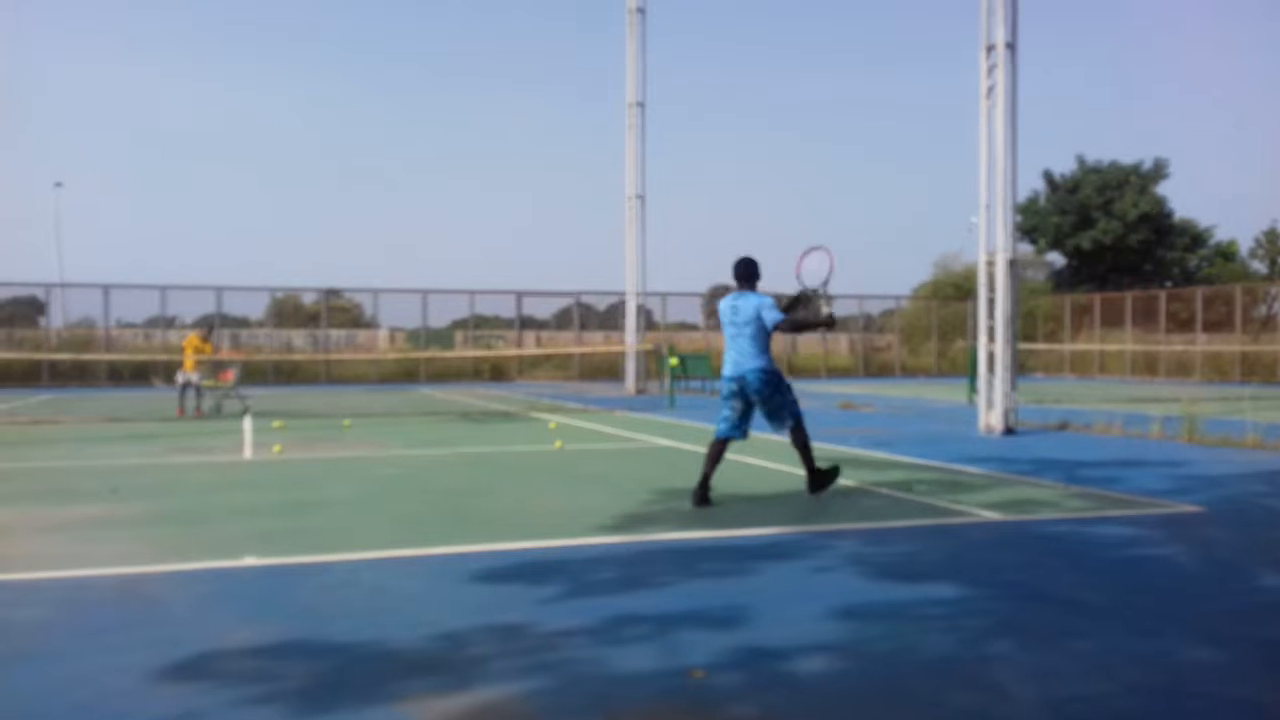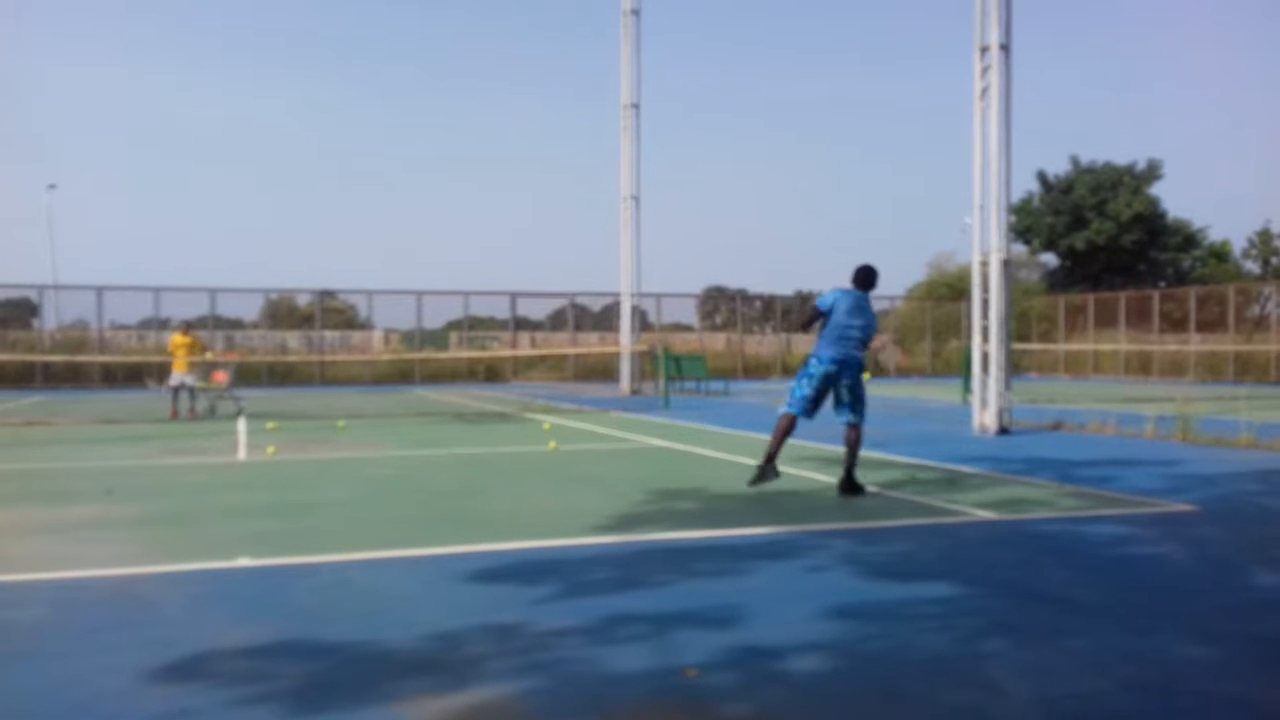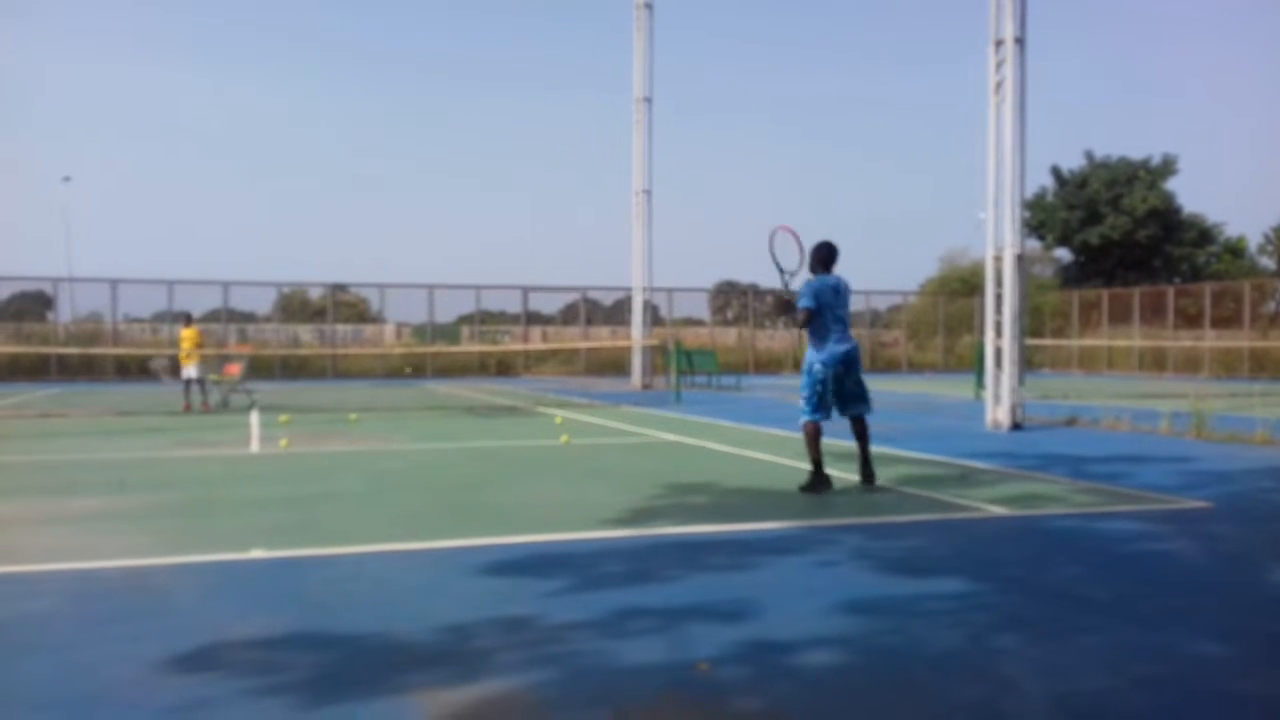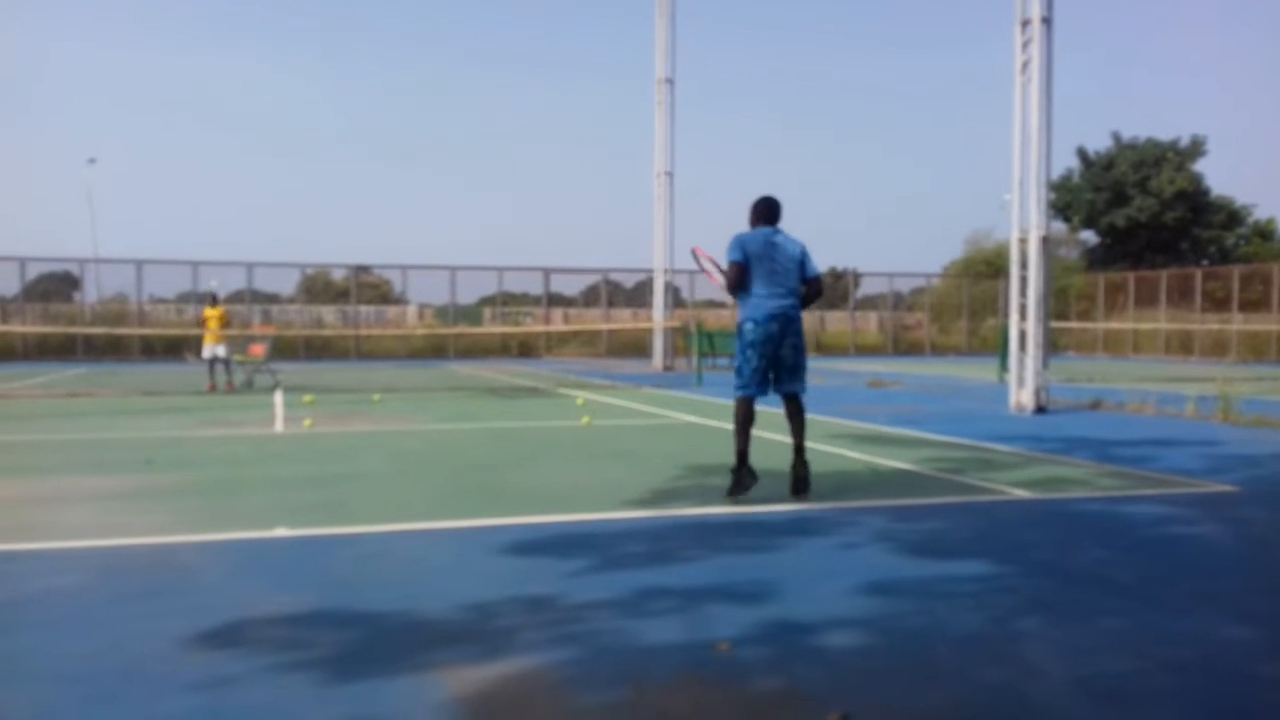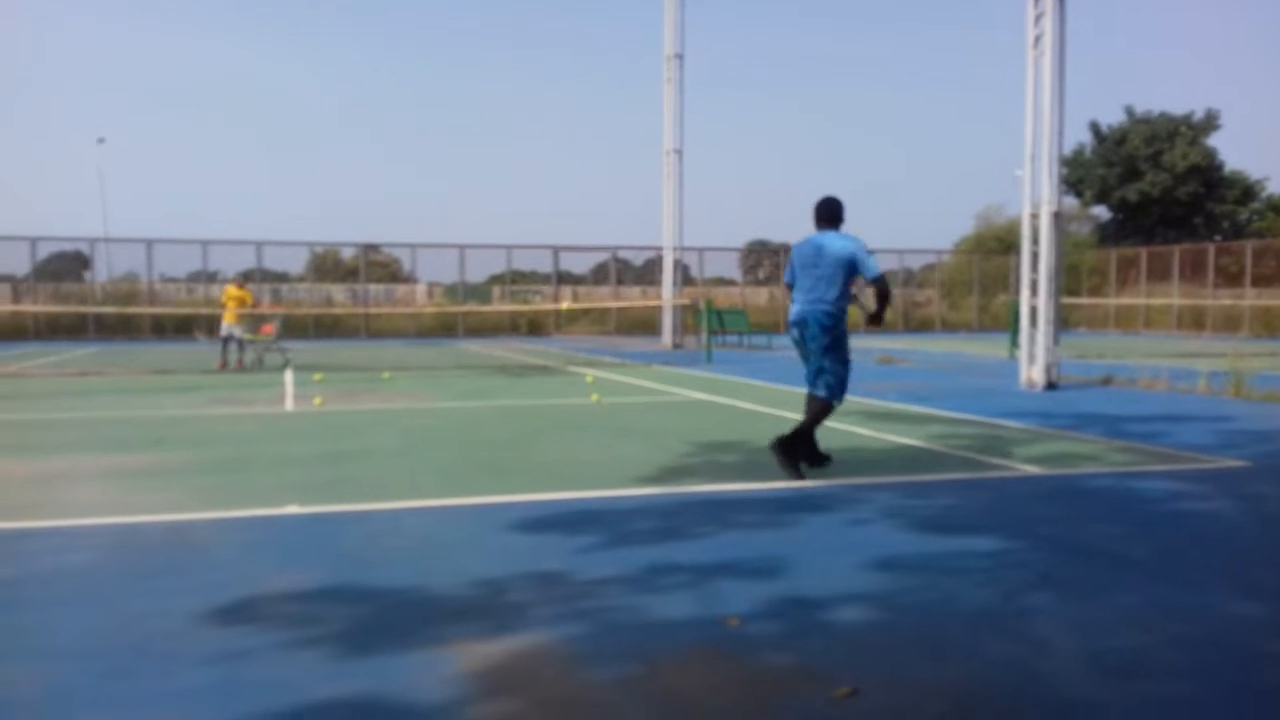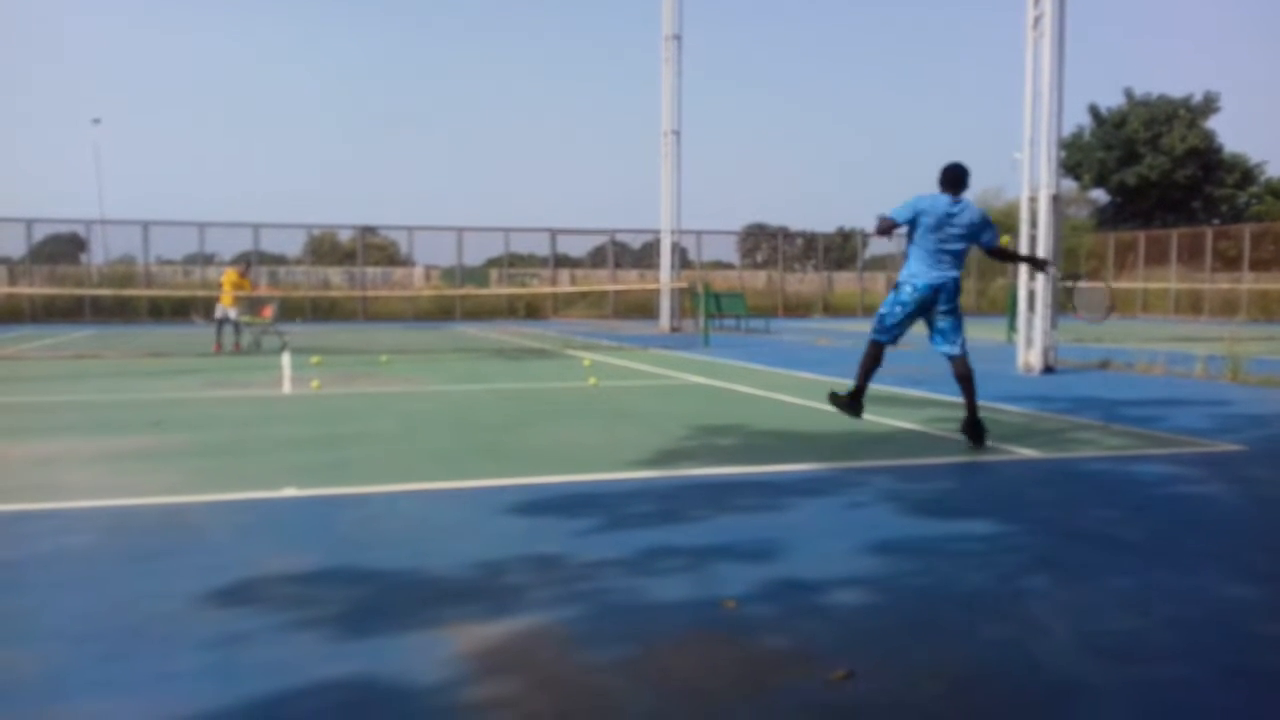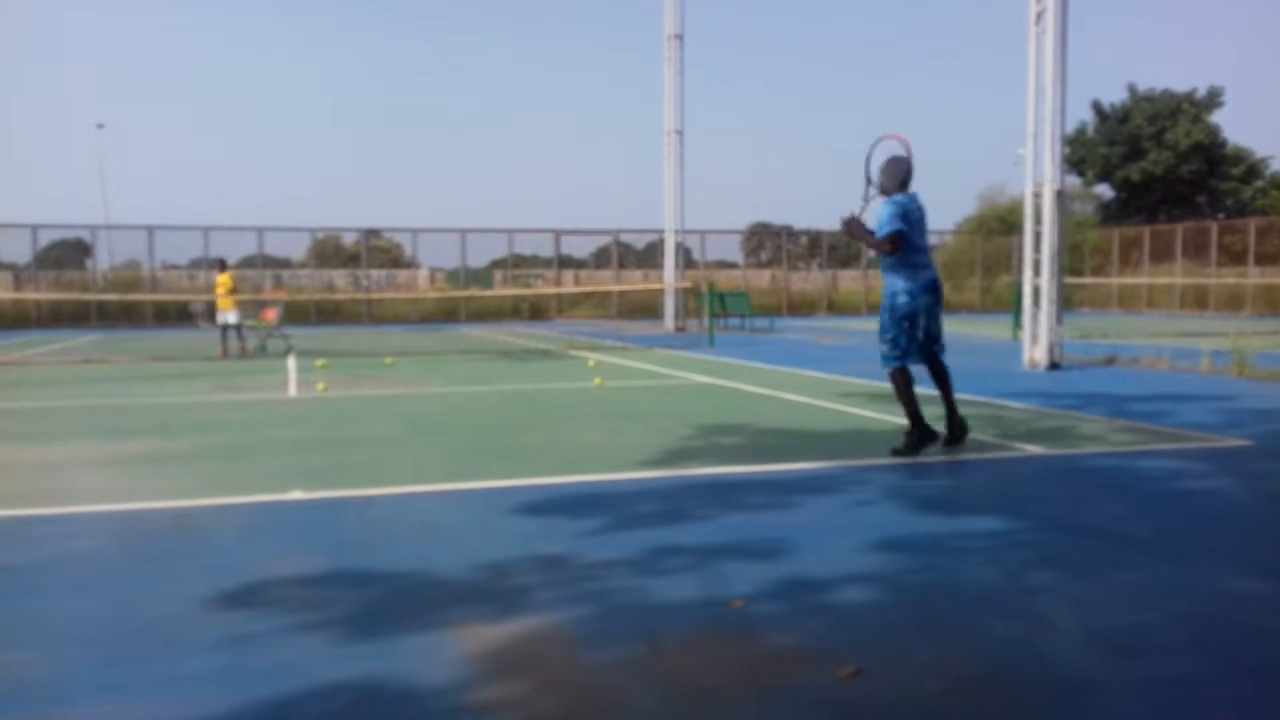
dt=0.7s
person 1, frame 1
left shoulder: (724, 305)
right shoulder: (763, 301)
right elbow: (785, 325)
left wrist: (792, 305)
right wrist: (821, 322)
left hip: (731, 375)
right hip: (760, 373)
left knee: (724, 434)
right knee: (794, 421)
left ankle: (703, 485)
right ankle: (813, 475)
person 1, frame 2
left shoulder: (837, 294)
right shoulder: (870, 314)
left elbow: (808, 322)
left wrist: (805, 323)
left hip: (822, 360)
right hip: (852, 365)
left knee: (792, 411)
right knee: (853, 420)
left ankle: (768, 464)
right ankle: (848, 478)
person 1, frame 3
left shoulder: (812, 286)
right shoulder: (842, 285)
left elbow: (803, 321)
left wrist: (791, 309)
right wrist: (796, 306)
left hip: (823, 359)
right hip: (849, 354)
left knee: (811, 417)
right knee: (856, 412)
left ankle: (818, 475)
right ankle: (866, 466)
person 1, frame 4
left shoulder: (742, 241)
right shoulder: (796, 247)
left elbow: (734, 280)
right elbow: (816, 288)
left wrist: (733, 289)
left hip: (756, 322)
right hip: (789, 323)
left knee: (745, 395)
right knee: (792, 395)
left ankle: (743, 466)
right ankle: (798, 461)
person 1, frame 5
left shoulder: (799, 248)
right shoulder: (853, 247)
right elbow: (882, 287)
right wrist: (878, 313)
left hip: (799, 320)
right hip: (826, 322)
left knee: (819, 386)
right knee: (828, 394)
left ankle: (804, 445)
right ankle: (791, 442)
person 1, frame 6
left shoulder: (921, 203)
right shoulder: (975, 215)
left elbow: (883, 229)
right elbow: (996, 252)
left wrist: (882, 222)
right wrist: (1030, 260)
left hip: (911, 285)
right hip: (941, 289)
left knee: (878, 339)
right knee: (956, 354)
left ankle: (855, 396)
right ankle: (972, 419)
person 1, frame 7
left shoulder: (893, 206)
right shoulder: (912, 203)
left elbow: (891, 246)
left wrist: (860, 234)
right wrist: (861, 230)
left hip: (906, 291)
right hip: (927, 286)
left knee: (895, 362)
right knee: (932, 355)
left ankle: (919, 429)
right ankle: (952, 419)
